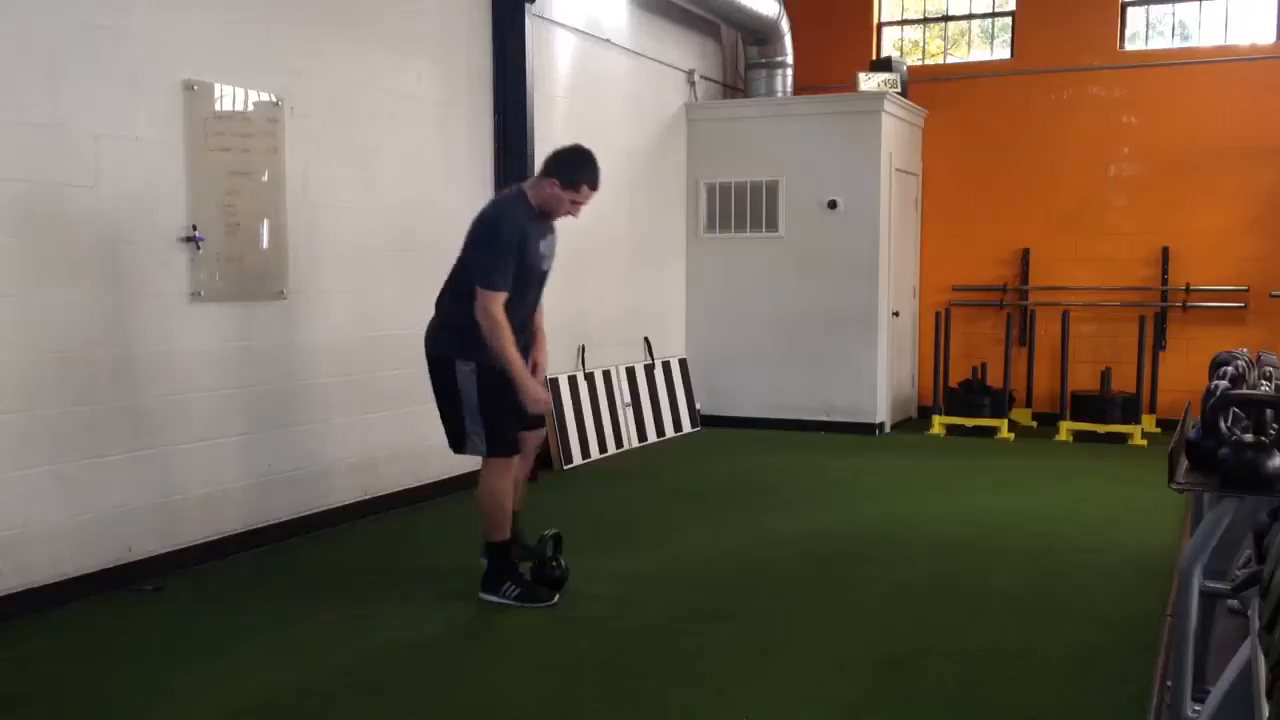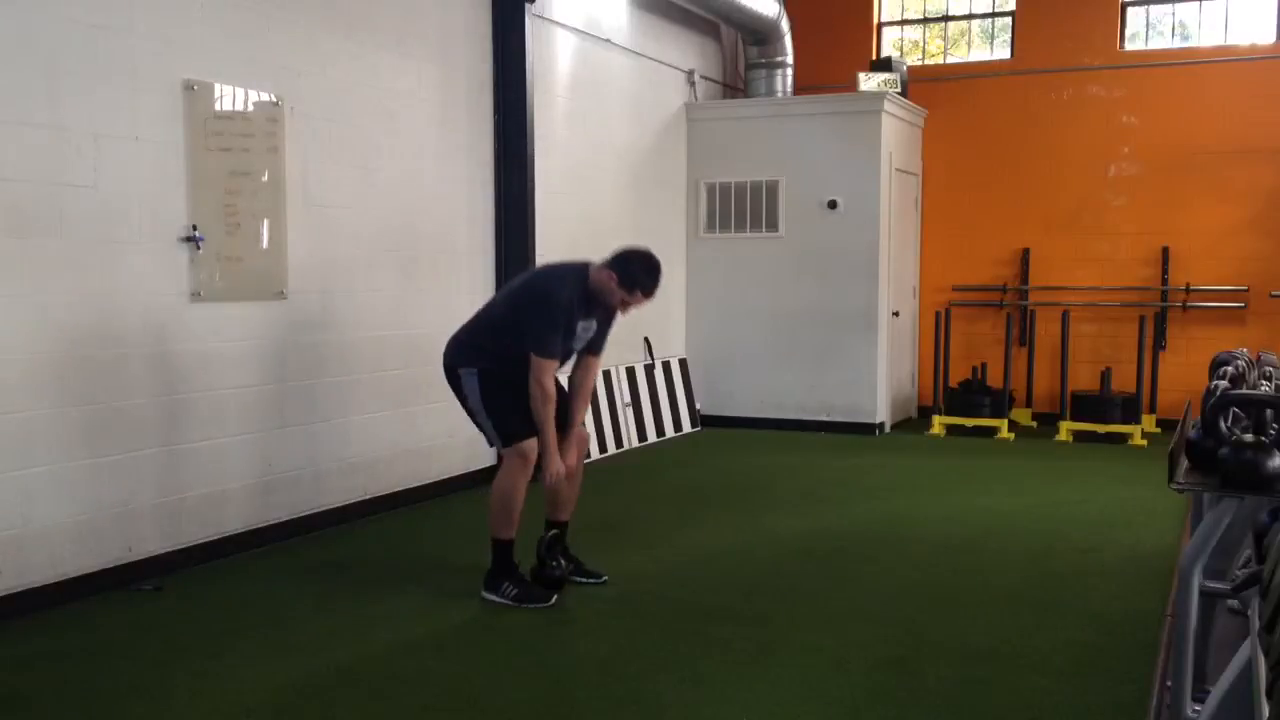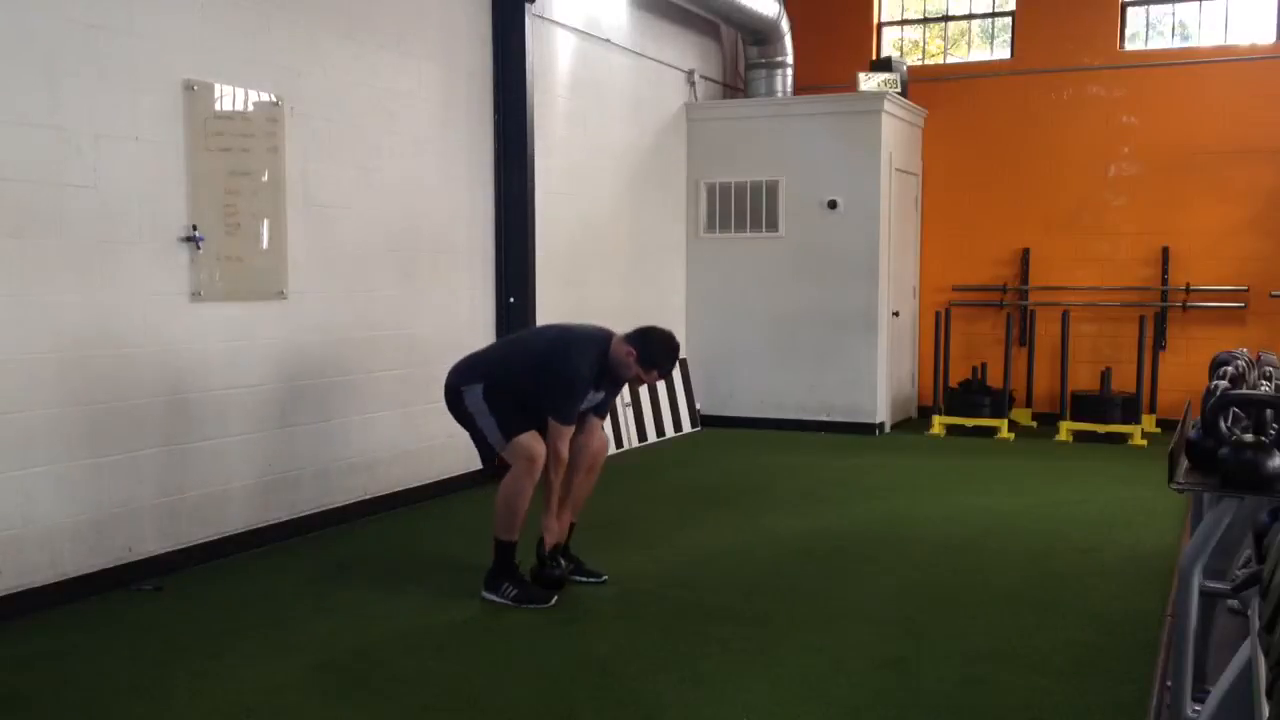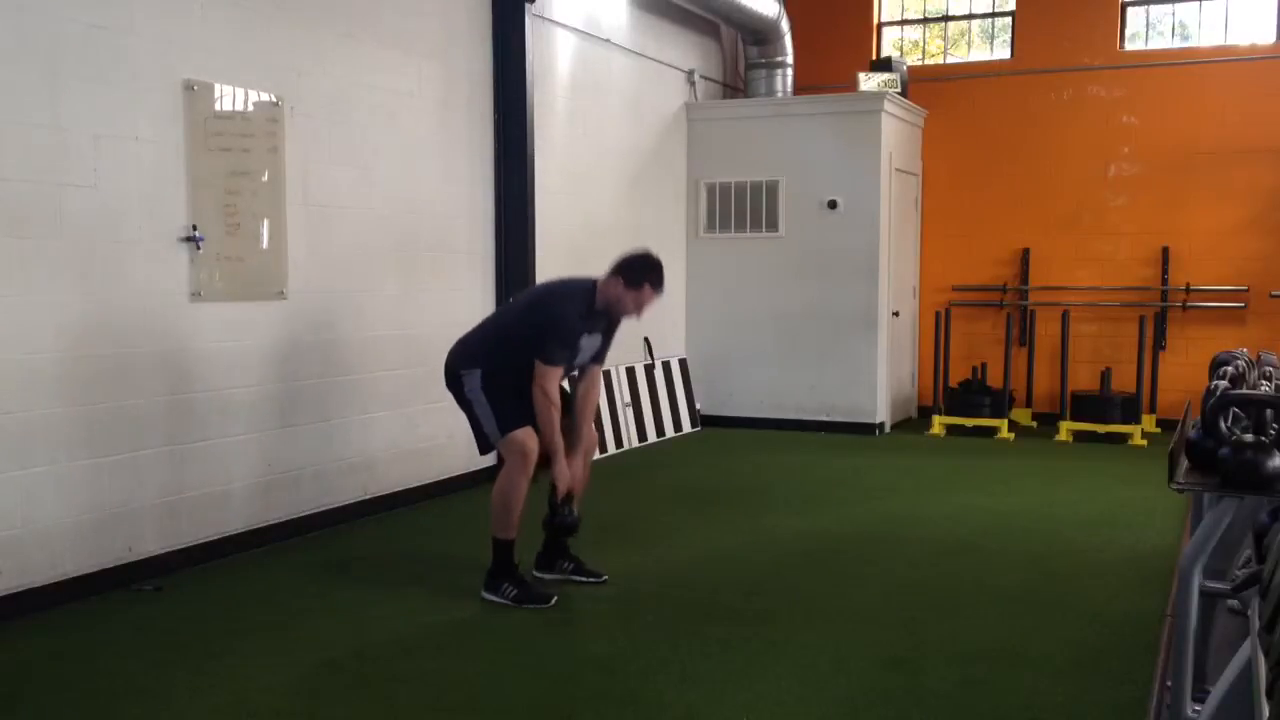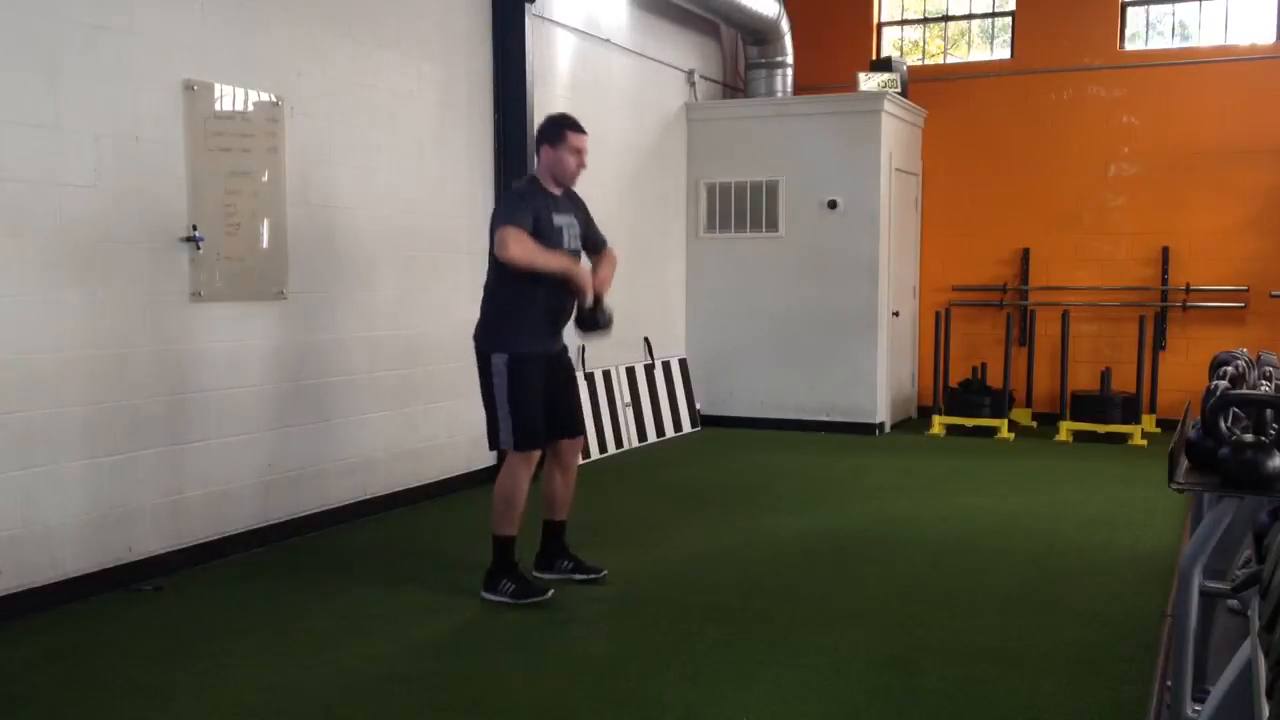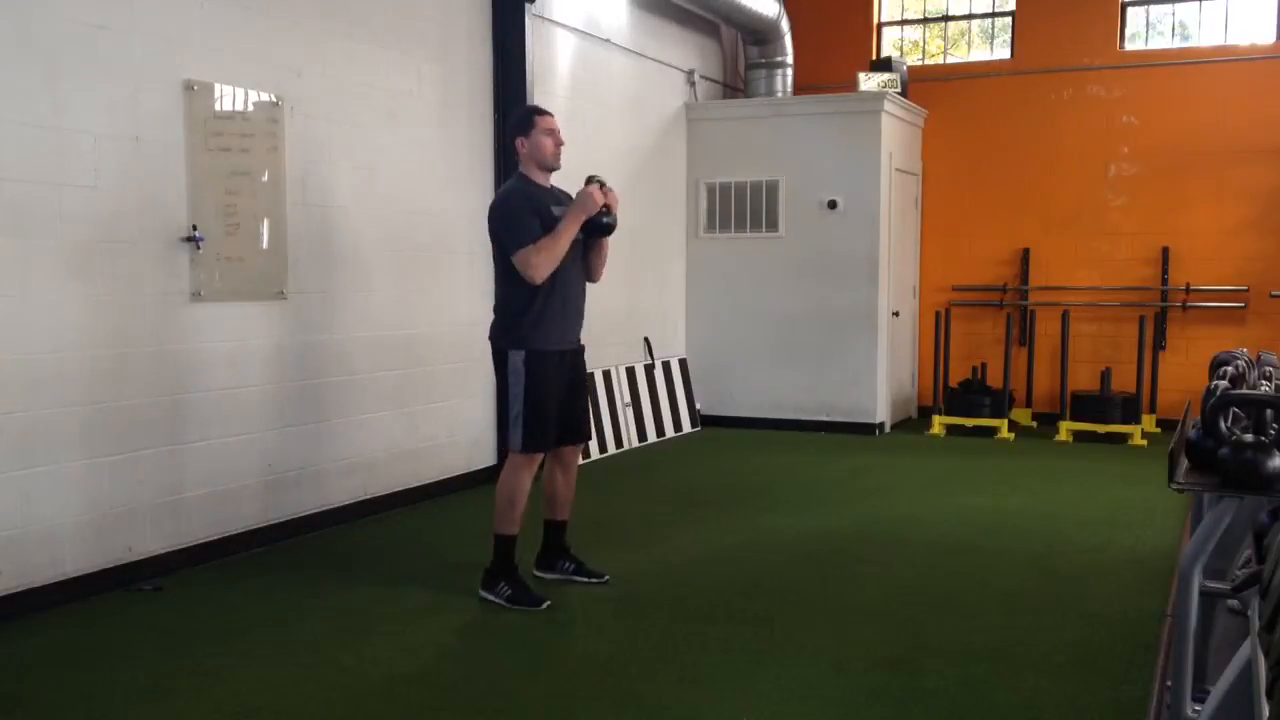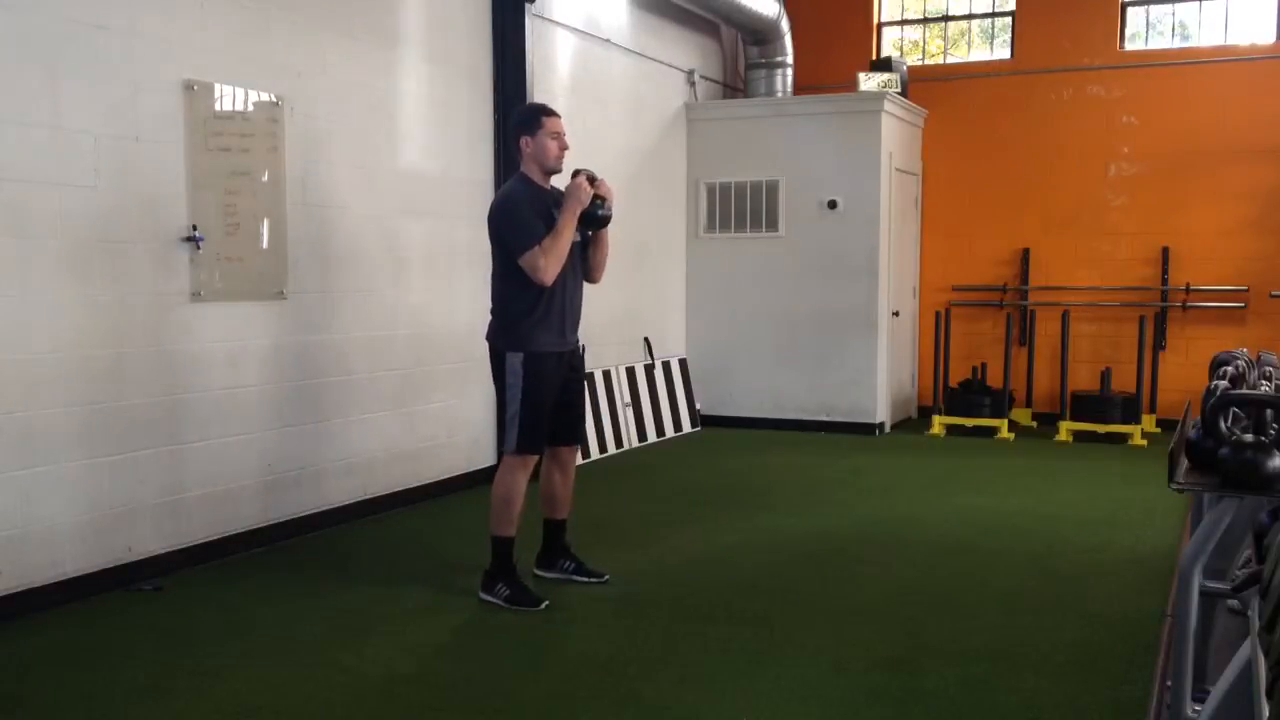
dt=0.4s
person 1, frame 1
left shoulder: (543, 218)
right shoulder: (504, 222)
right elbow: (488, 311)
left wrist: (539, 346)
right wrist: (522, 379)
left hip: (501, 348)
right hip: (468, 352)
left knee: (529, 437)
right knee: (502, 455)
left ankle: (507, 540)
right ankle: (500, 575)
person 1, frame 2
left shoulder: (604, 302)
right shoulder: (556, 293)
left elbow: (585, 372)
right elbow: (541, 380)
left wrist: (571, 445)
right wrist: (551, 452)
left hip: (517, 366)
right hip: (477, 364)
left knee: (577, 442)
right knee: (524, 451)
left ankle: (555, 552)
right ankle: (500, 573)
person 1, frame 3
left shoulder: (613, 363)
right shoulder: (576, 362)
left elbow: (586, 437)
right elbow: (557, 447)
left wrist: (566, 509)
right wrist: (551, 515)
right hip: (476, 388)
left knee: (598, 446)
right knee: (531, 454)
left ankle: (558, 552)
right ankle: (501, 575)
person 1, frame 4
left shoulder: (607, 315)
right shoulder: (564, 309)
left elbow: (588, 383)
right elbow: (545, 393)
left wrist: (578, 447)
right wrist: (559, 462)
left hip: (523, 375)
right hip: (477, 368)
left knee: (587, 440)
right knee: (523, 450)
left ankle: (554, 553)
right ankle: (500, 575)
person 1, frame 5
left shoulder: (572, 203)
right shoulder: (520, 198)
left elbow: (602, 251)
right elbow: (508, 248)
left wrist: (601, 268)
right wrist: (574, 269)
left hip: (548, 346)
right hip: (508, 348)
left knee: (568, 448)
right knee: (524, 454)
left ankle: (553, 554)
right ankle: (501, 573)
person 1, frame 6
left shoulder: (563, 199)
right shoulder: (513, 200)
left elbow: (592, 272)
right elbow: (535, 269)
left wrist: (601, 219)
right wrist: (576, 216)
left hip: (566, 344)
right hip: (526, 348)
left knee: (568, 450)
right knee: (526, 454)
left ankle: (554, 554)
right ankle: (499, 573)
person 1, frame 7
left shoulder: (562, 199)
right shoulder: (514, 201)
left elbow: (592, 272)
right elbow: (543, 270)
right wrist: (571, 210)
left hip: (563, 345)
right hip: (524, 349)
left knee: (564, 450)
right knee: (521, 455)
left ankle: (554, 552)
right ankle: (498, 574)
